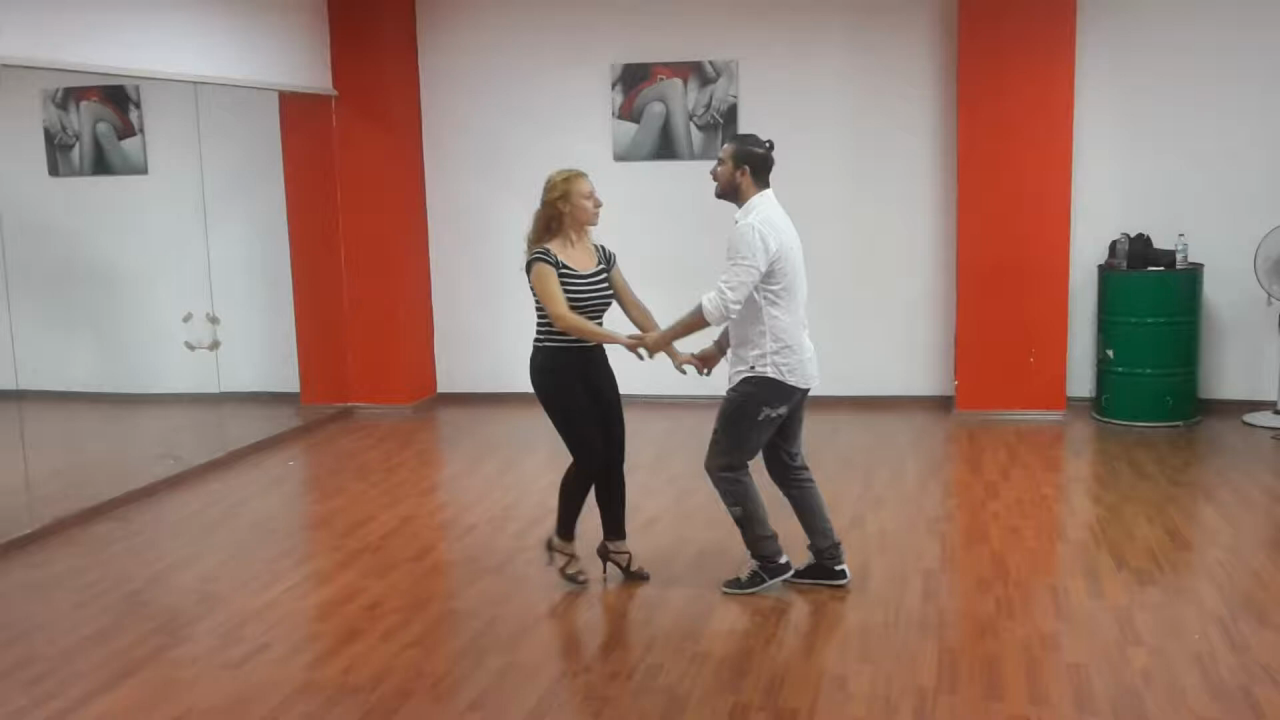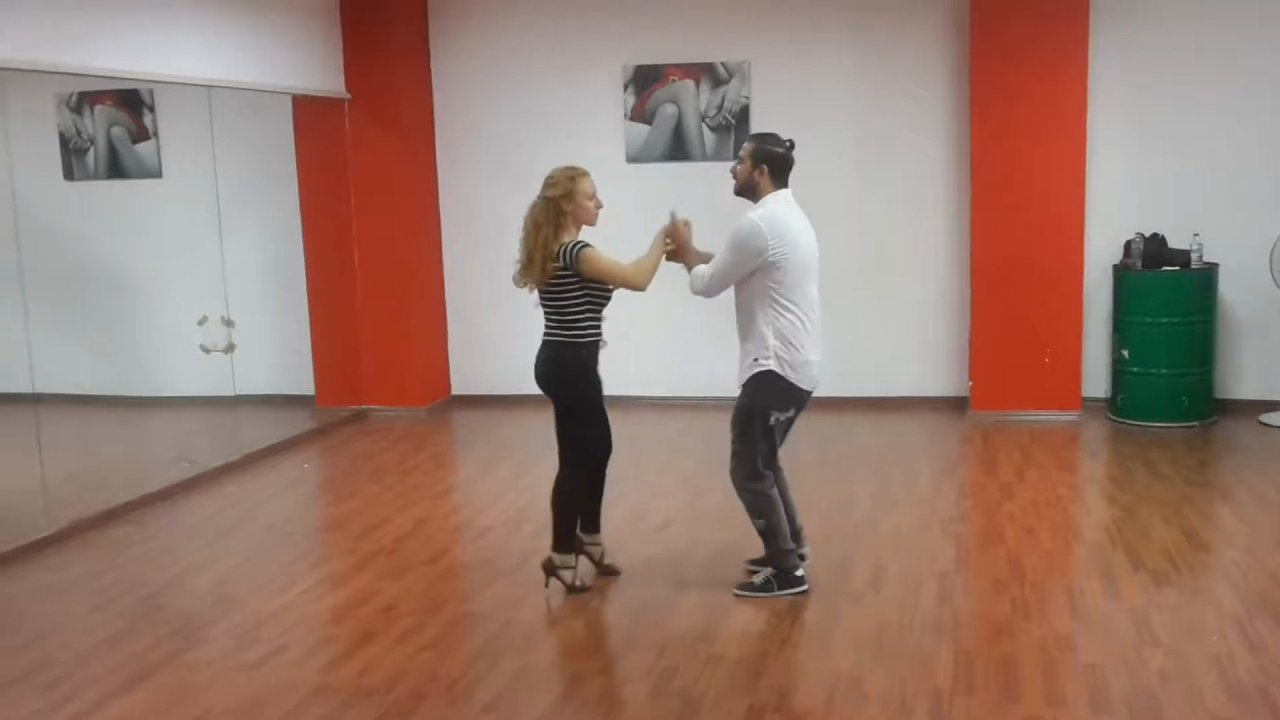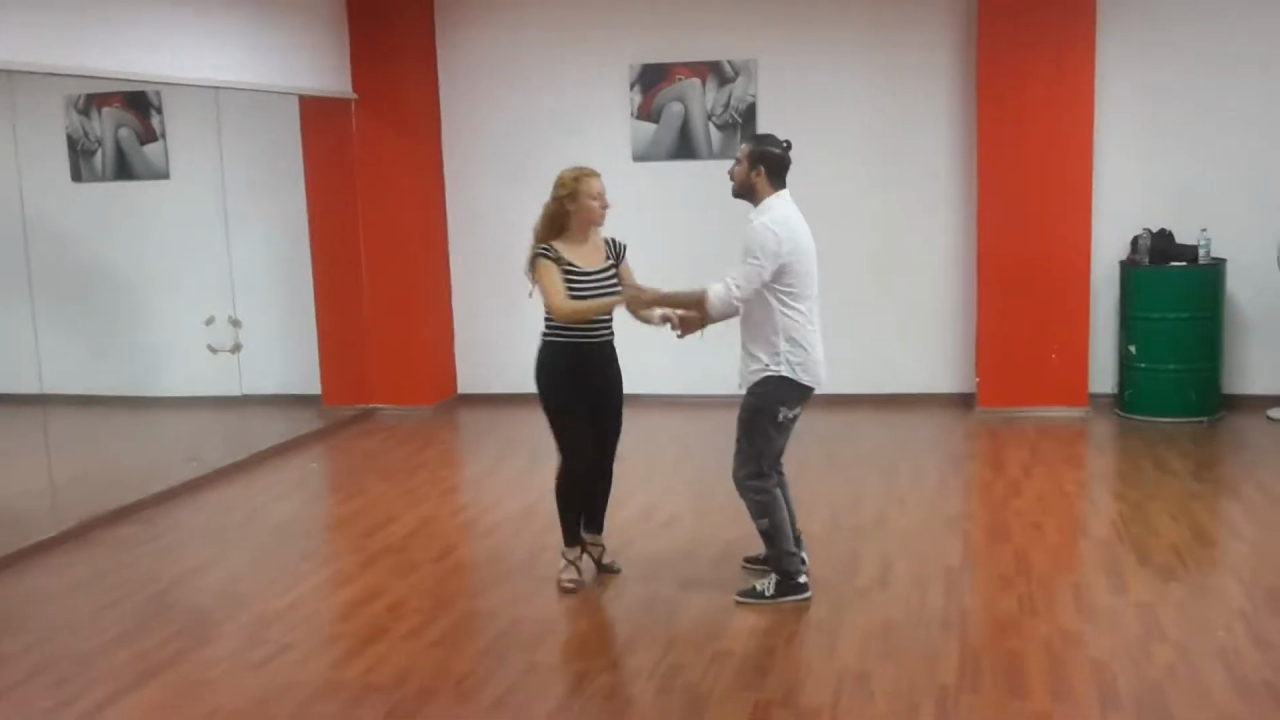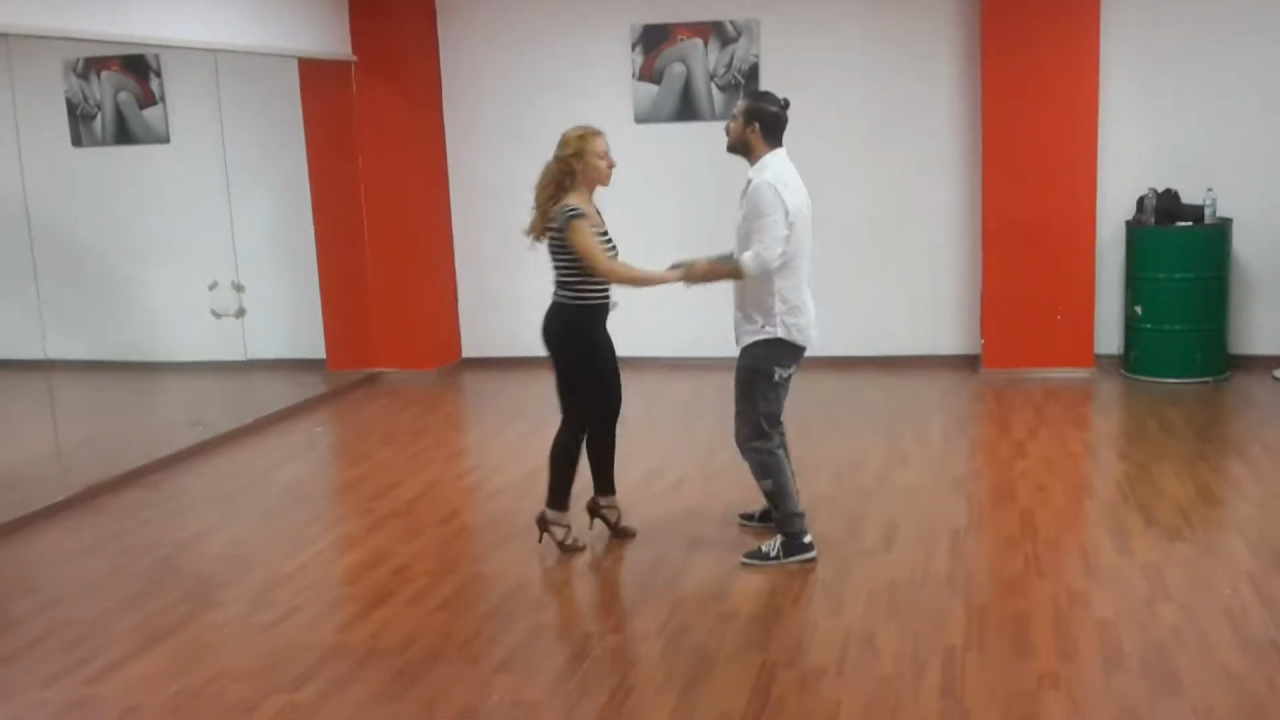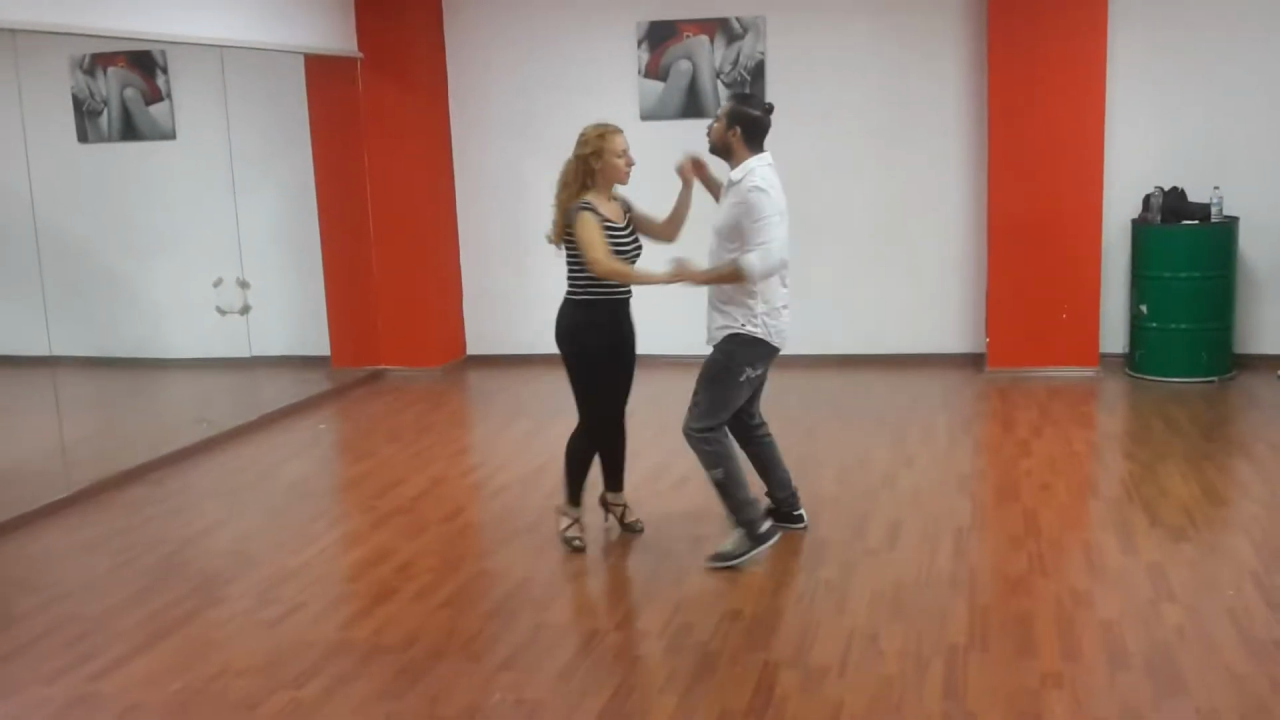
dt=0.4s
person 1, frame 1
left shoulder: (753, 226)
right shoulder: (771, 218)
left elbow: (725, 301)
left wrist: (665, 337)
right wrist: (721, 350)
left hip: (768, 370)
right hip: (790, 367)
left knee: (725, 465)
right knee: (787, 466)
left ankle: (770, 561)
right ankle: (829, 561)
person 1, frame 2
left shoulder: (758, 224)
right shoulder: (789, 216)
left elbow: (709, 284)
left wrist: (687, 252)
right wrist: (695, 254)
left hip: (775, 368)
right hip: (794, 365)
left knee: (749, 472)
right knee: (763, 463)
left ankle: (786, 572)
right ankle: (791, 547)
person 1, frame 3
left shoulder: (769, 226)
right shoulder: (782, 217)
left elbow: (728, 296)
left wrist: (658, 298)
right wrist: (700, 316)
left hip: (783, 370)
right hip: (790, 365)
left knee: (754, 473)
right knee: (767, 464)
left ankle: (791, 577)
right ankle: (785, 549)
person 1, frame 4
left shoulder: (767, 184)
right shoulder: (774, 175)
left elbow: (765, 259)
left wrist: (712, 272)
right wrist: (715, 263)
left hip: (772, 330)
right hip: (773, 325)
left knee: (754, 435)
right knee: (764, 425)
left ankle: (795, 537)
right ankle: (782, 511)
person 1, frame 5
left shoulder: (756, 188)
right shoulder: (747, 175)
left elbow: (760, 264)
left wrist: (704, 275)
right wrist: (706, 180)
left hip: (749, 330)
right hip: (746, 326)
left knee: (702, 427)
right knee: (745, 421)
left ankle: (754, 526)
right ankle: (788, 507)
person 2, frame 1
left shoulder: (600, 253)
right shoulder: (542, 259)
left elbow: (634, 306)
right elbow: (563, 319)
left wrist: (672, 351)
right wrist: (616, 337)
left hip: (594, 364)
right hip: (557, 367)
left knee: (614, 455)
right knee: (590, 455)
left ankle: (614, 544)
right ankle: (561, 541)
person 2, frame 2
left shoulder: (558, 249)
right shoulder: (574, 251)
left elbow: (602, 287)
right elbow: (637, 280)
left wrist: (654, 252)
right wrist: (658, 244)
left hip: (564, 362)
right hip: (570, 365)
left knee: (596, 451)
right knee: (577, 459)
left ankle: (589, 541)
right ankle: (561, 557)
person 2, frame 3
left shoulder: (612, 249)
right shoulder: (547, 253)
left elbow: (638, 302)
right elbow: (557, 309)
left wrist: (665, 318)
right wrist: (606, 304)
left hip: (601, 362)
right hip: (559, 365)
left knee: (602, 456)
right knee: (575, 459)
left ankle: (593, 538)
right ankle: (572, 551)
person 2, frame 4
left shoulder: (570, 211)
right shoulder: (572, 215)
left elbow: (603, 267)
right elbow: (608, 271)
left wrist: (660, 273)
right wrist: (667, 276)
left hip: (573, 324)
right hip: (579, 326)
left knee: (604, 411)
right knee: (577, 419)
left ankle: (604, 500)
right ankle: (555, 514)
person 2, frame 5
left shoulder: (622, 206)
right shoulder: (580, 208)
left elbow: (666, 232)
right elbow: (604, 267)
left wrist: (686, 186)
right wrist: (664, 277)
left hip: (617, 320)
right hip: (582, 322)
left knee: (612, 416)
right knee: (594, 420)
left ankle: (614, 495)
right ankle: (571, 508)
